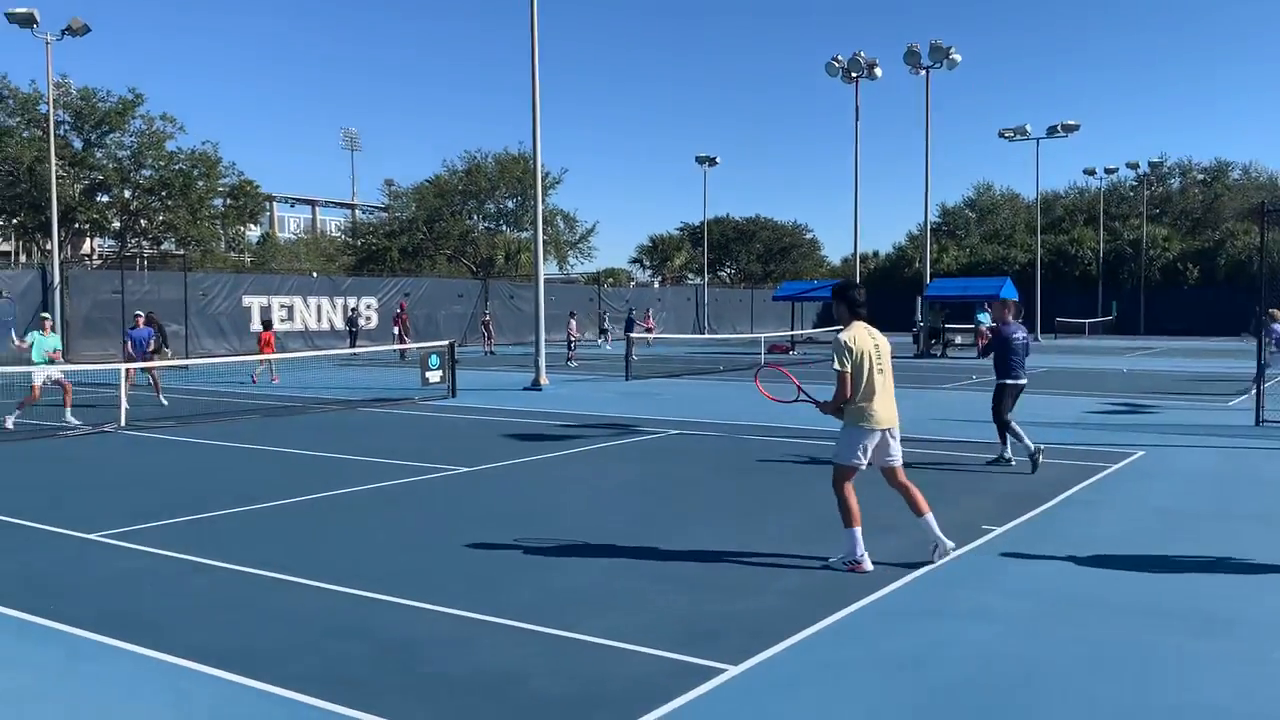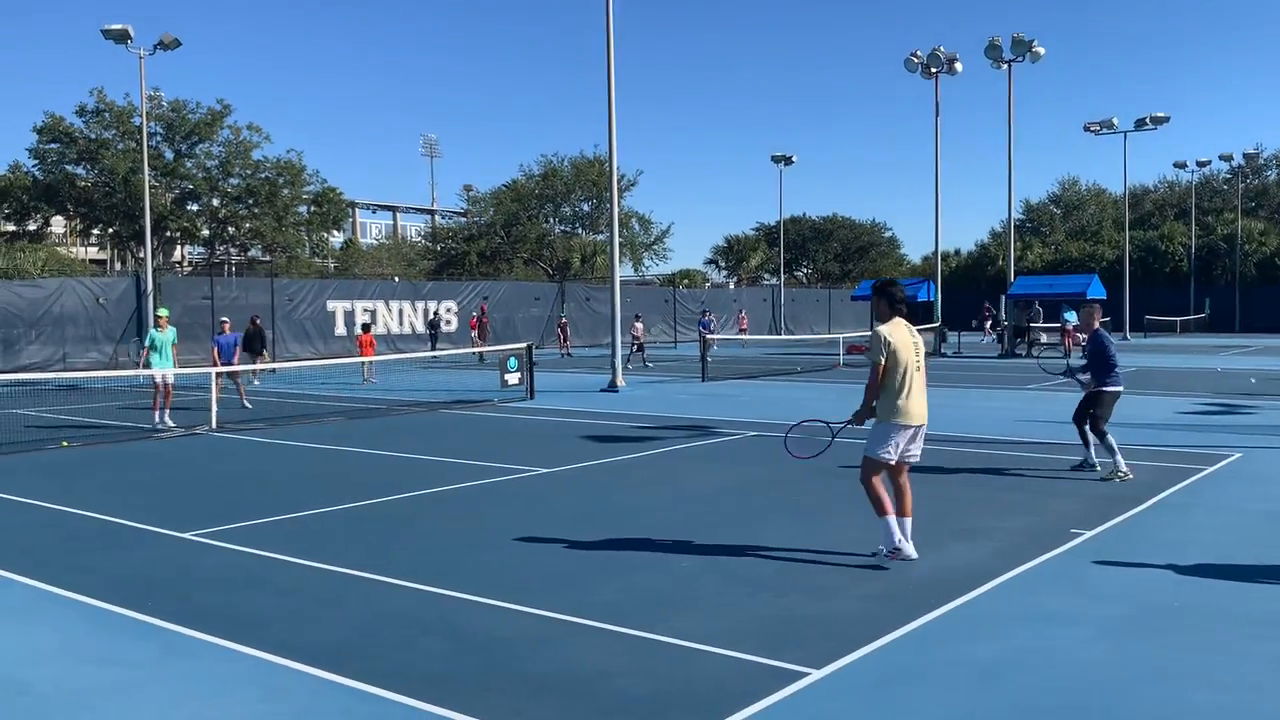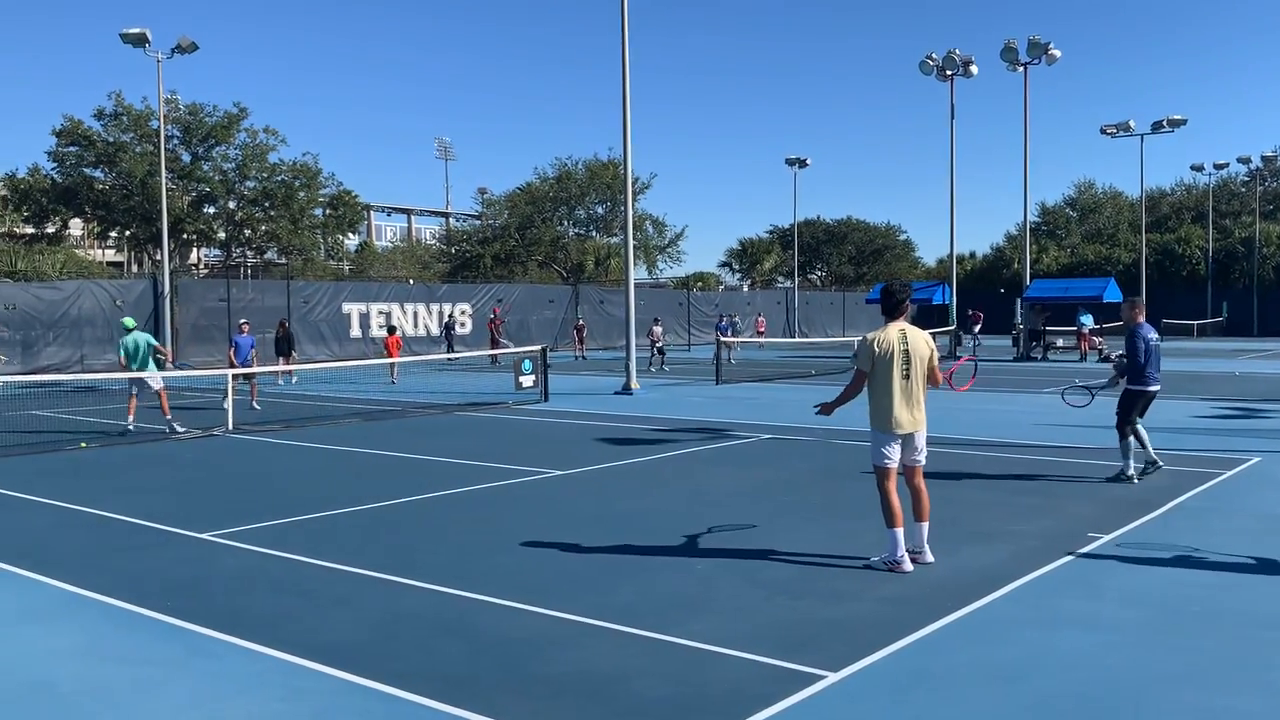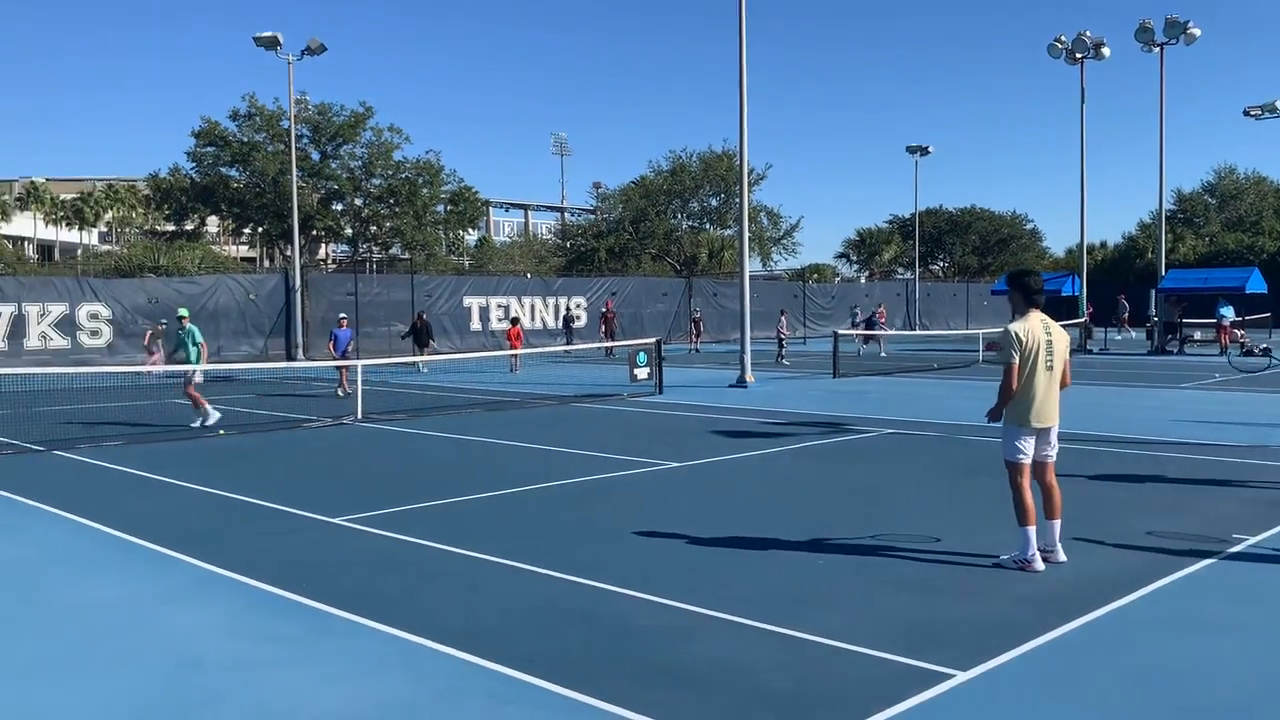
dt=0.7s
person 1, frame 1
left shoulder: (845, 339)
right shoulder: (879, 337)
left elbow: (844, 392)
left wrist: (830, 406)
right wrist: (844, 408)
left hip: (862, 422)
right hip: (889, 417)
left knee: (842, 482)
right knee: (900, 481)
left ankle: (857, 555)
right ankle: (938, 539)
person 1, frame 2
left shoulder: (883, 333)
right shoulder: (914, 334)
left elbow: (875, 382)
left wrist: (864, 410)
left hip: (894, 417)
right hip: (918, 415)
left knee: (870, 476)
right knee: (899, 477)
left ankle: (897, 541)
right ankle: (905, 543)
person 1, frame 3
left shoulder: (872, 341)
right shoulder: (924, 338)
left elbow: (856, 386)
right elbow: (936, 381)
left wrist: (832, 405)
right wrist: (925, 378)
left hip: (886, 424)
right hip: (916, 422)
left knee: (888, 486)
right knee: (916, 482)
left ankle: (899, 556)
right ankle: (921, 548)
person 1, frame 4
left shoulder: (1015, 330)
right shoulder: (1058, 330)
left elbow: (1010, 383)
right elbow: (1065, 380)
left wrist: (997, 409)
left hip: (1021, 419)
right hip: (1049, 416)
left knee: (1020, 482)
right knee: (1047, 479)
left ankle: (1029, 554)
right ankle: (1053, 546)
